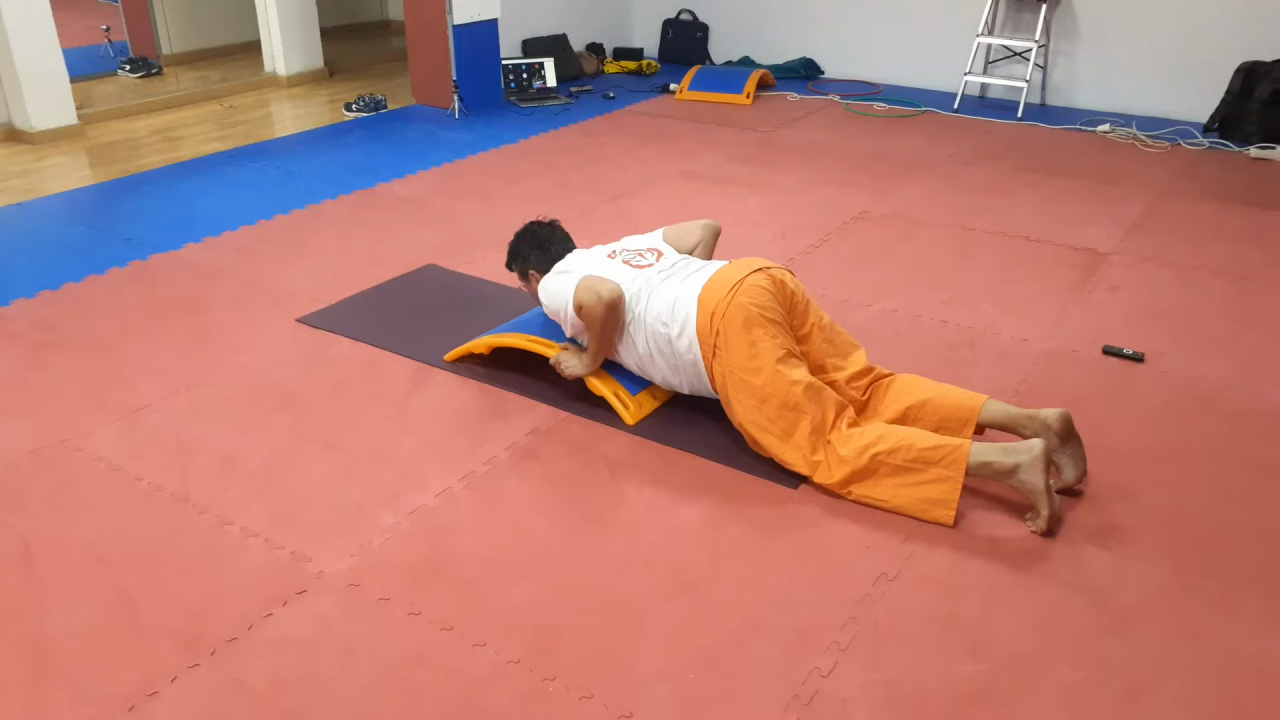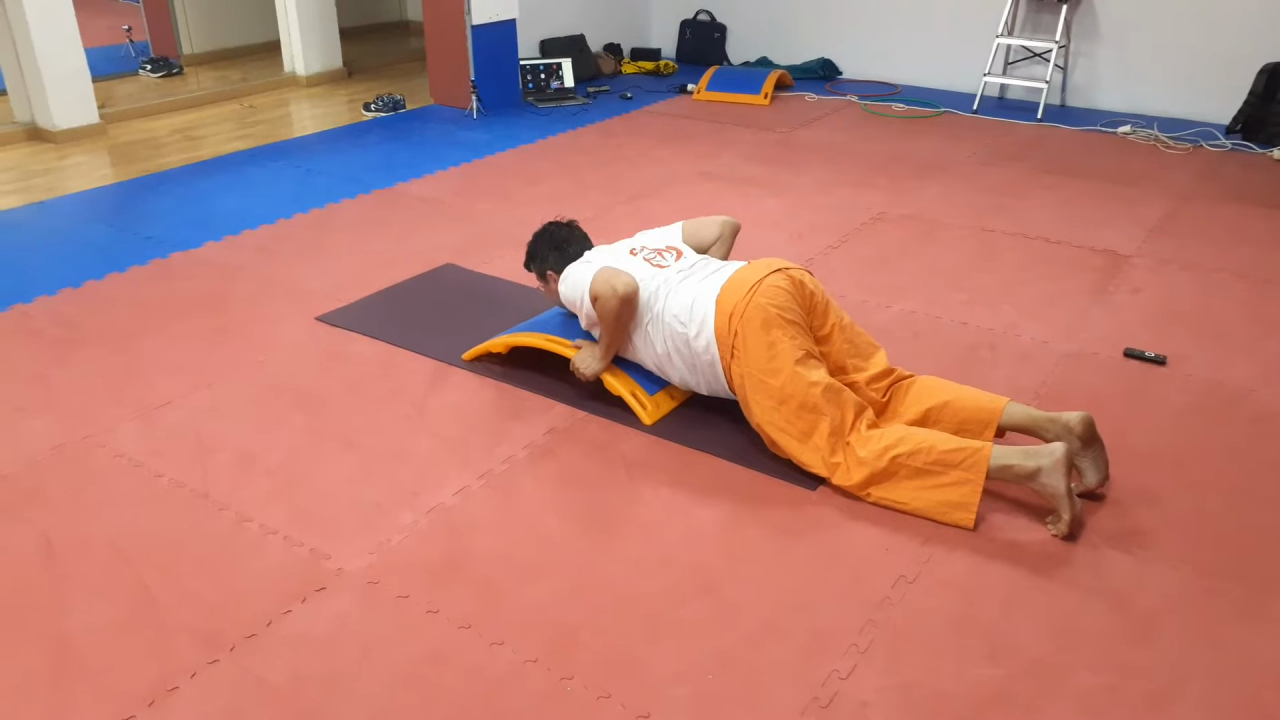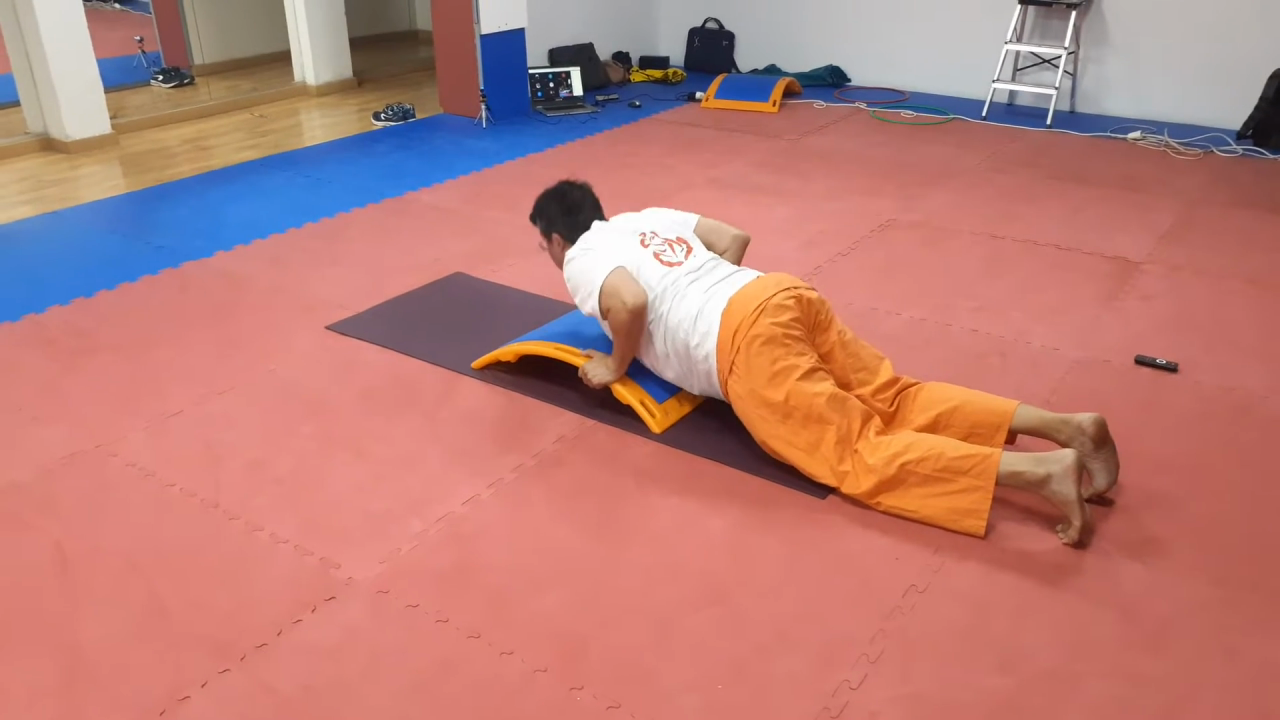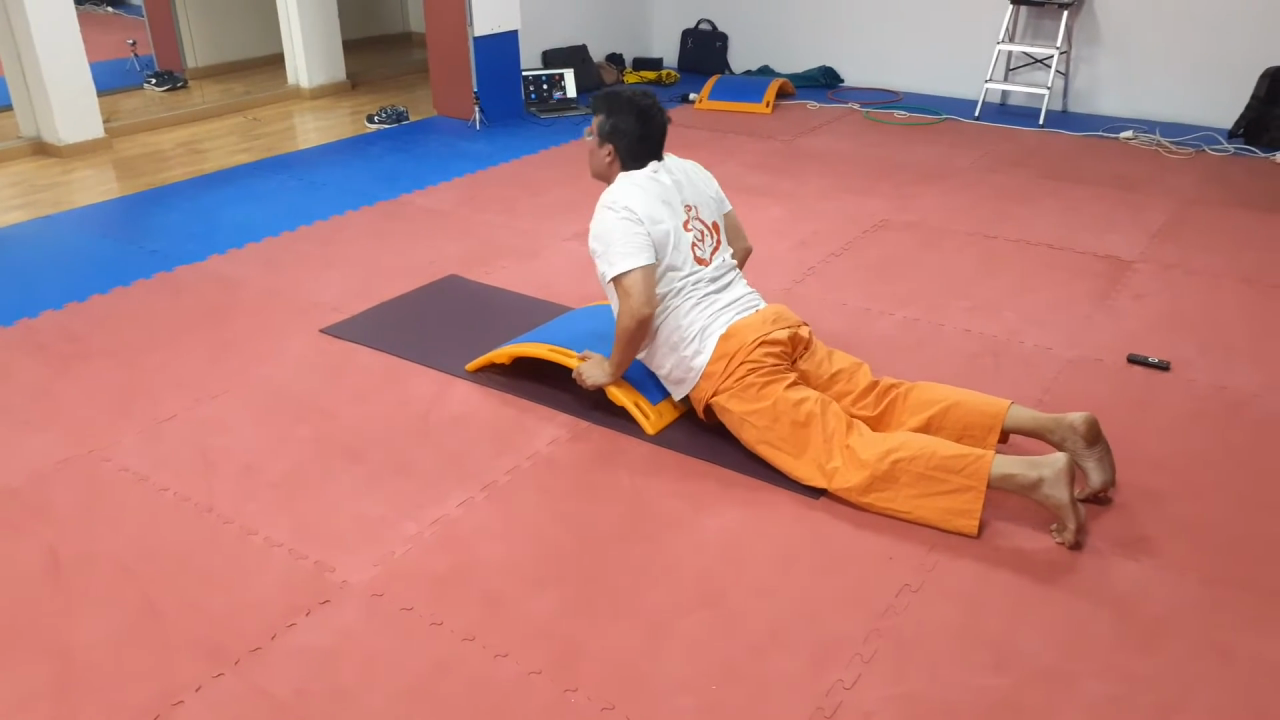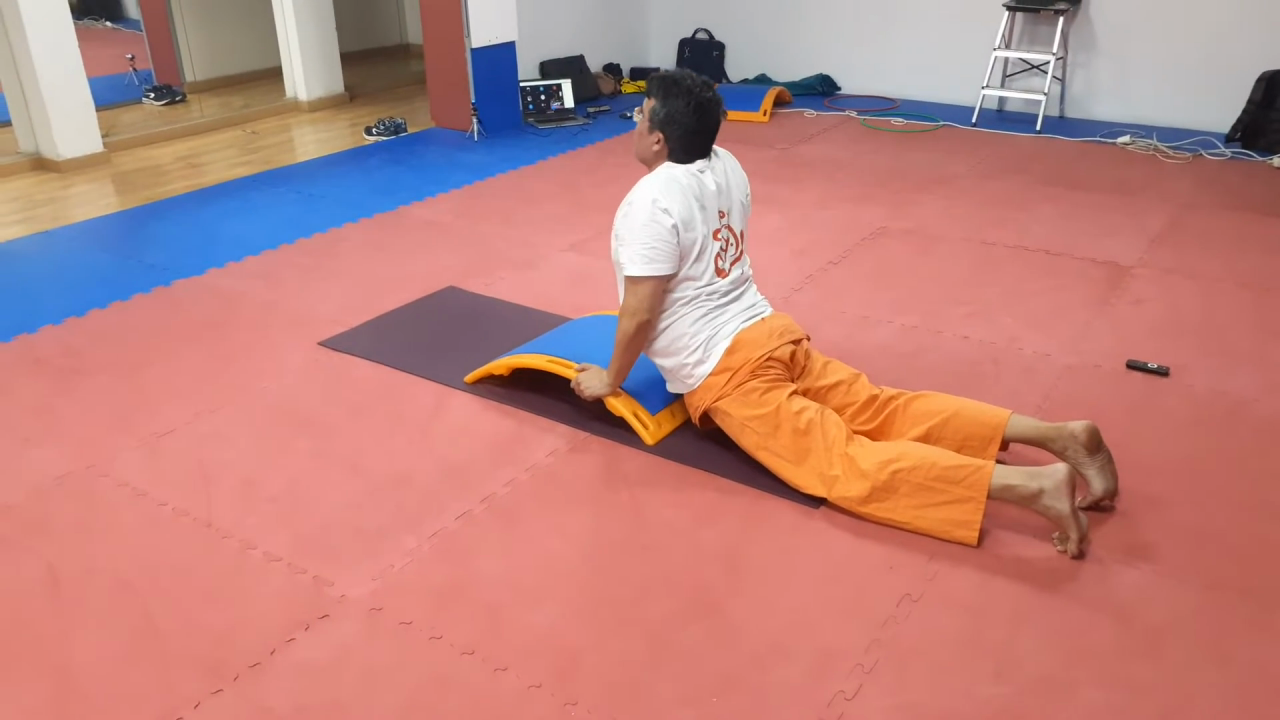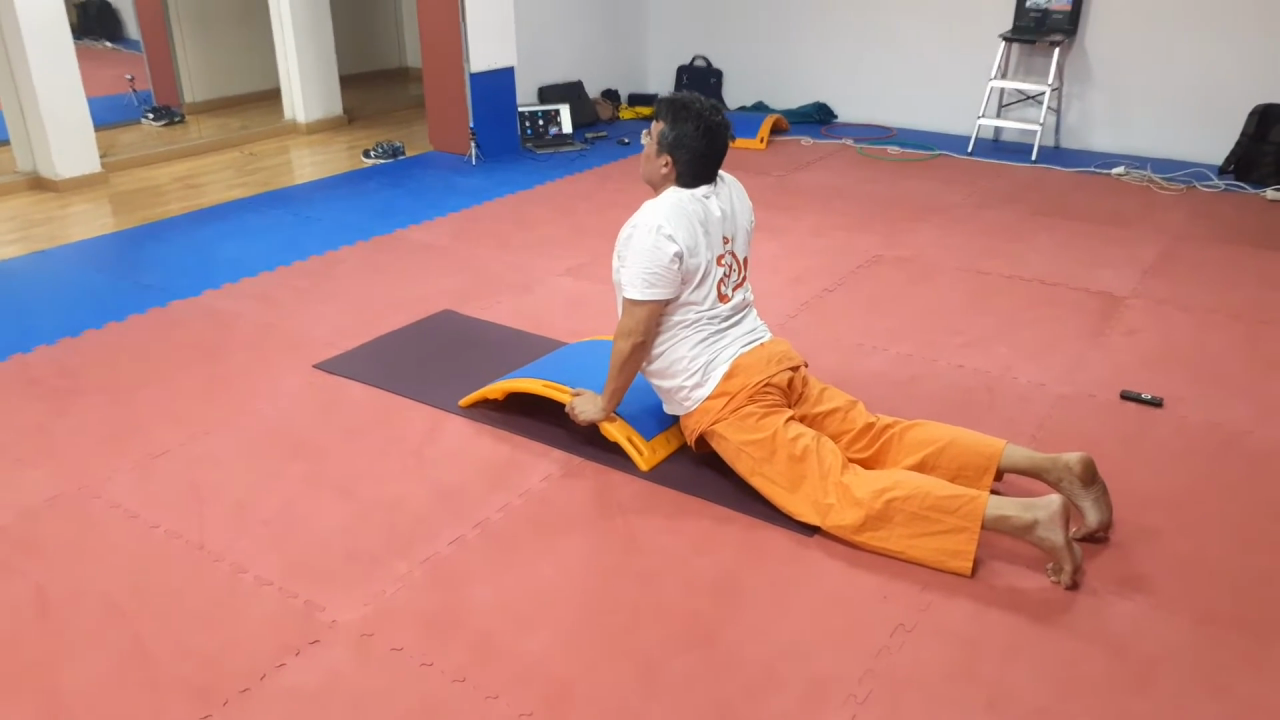
dt=0.7s
person 1, frame 1
left shoulder: (557, 286)
right shoulder: (621, 247)
left elbow: (602, 297)
right elbow: (705, 229)
left wrist: (592, 360)
left hip: (727, 322)
right hip: (759, 277)
left knee: (831, 446)
right knee: (868, 392)
left ankle: (1013, 460)
right ankle: (1033, 422)
person 1, frame 2
left shoulder: (576, 280)
right shoulder: (638, 242)
left elbow: (617, 289)
right elbow: (725, 225)
left wrist: (604, 354)
left hip: (746, 322)
right hip: (778, 278)
left knee: (849, 448)
right knee: (889, 393)
left ankle: (1034, 464)
right ankle: (1055, 425)
person 1, frame 3
left shoulder: (580, 260)
right shoulder: (648, 217)
left elbow: (629, 302)
right elbow: (735, 237)
left wrist: (617, 364)
left hip: (749, 341)
right hip: (782, 292)
left knee: (858, 457)
right knee: (899, 402)
left ankle: (1043, 470)
right ankle: (1068, 426)
person 1, frame 4
left shoulder: (616, 209)
right shoulder: (688, 171)
left elbow: (639, 309)
left wrist: (612, 370)
left hip: (725, 366)
right hip: (768, 324)
left knee: (848, 457)
right knee: (889, 403)
left ankle: (1032, 474)
right ankle: (1060, 427)
person 1, frame 5
left shoulder: (648, 203)
right shoulder: (725, 166)
left elbow: (640, 314)
left wrist: (611, 378)
left hip: (726, 371)
right hip: (770, 333)
left knee: (845, 466)
right knee: (886, 412)
left ankle: (1034, 485)
right ankle: (1059, 435)
person 1, frame 6
left shoulder: (652, 228)
right shoulder: (730, 192)
left elbow: (634, 334)
left wrist: (605, 403)
left hip: (723, 396)
right hip: (767, 358)
left knee: (839, 494)
right knee: (882, 440)
left ankle: (1028, 516)
right ankle: (1055, 466)
